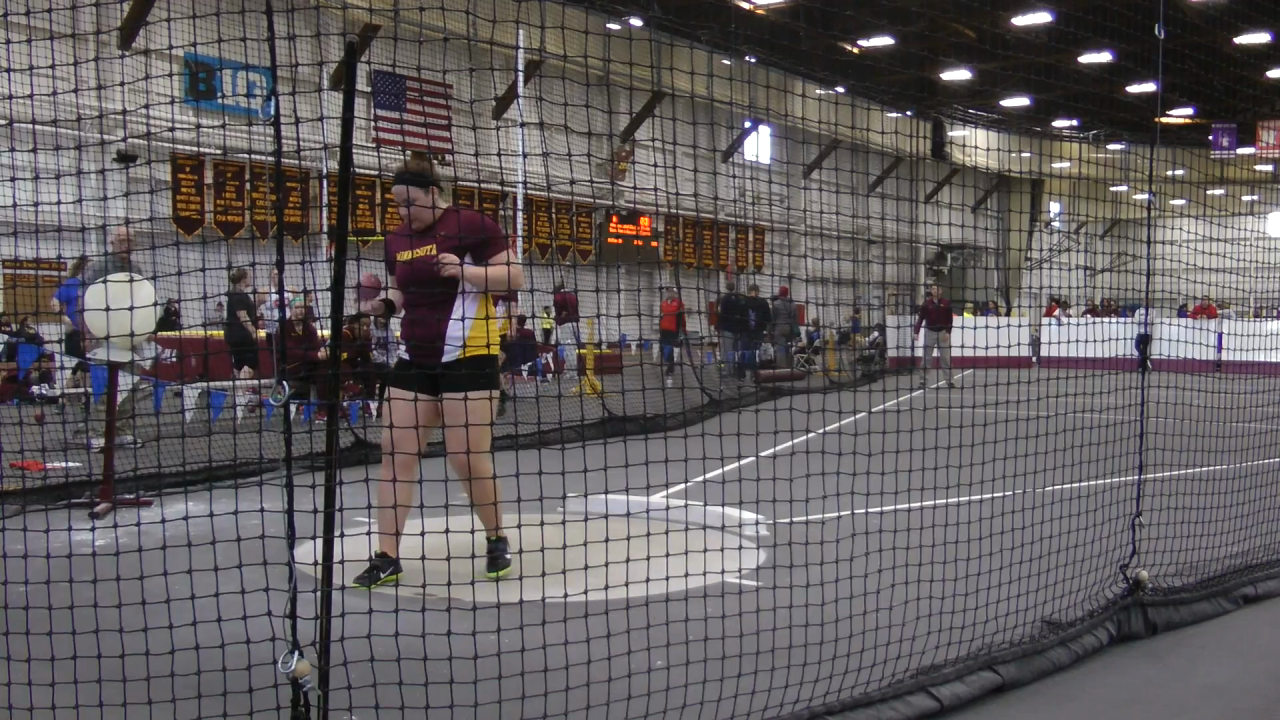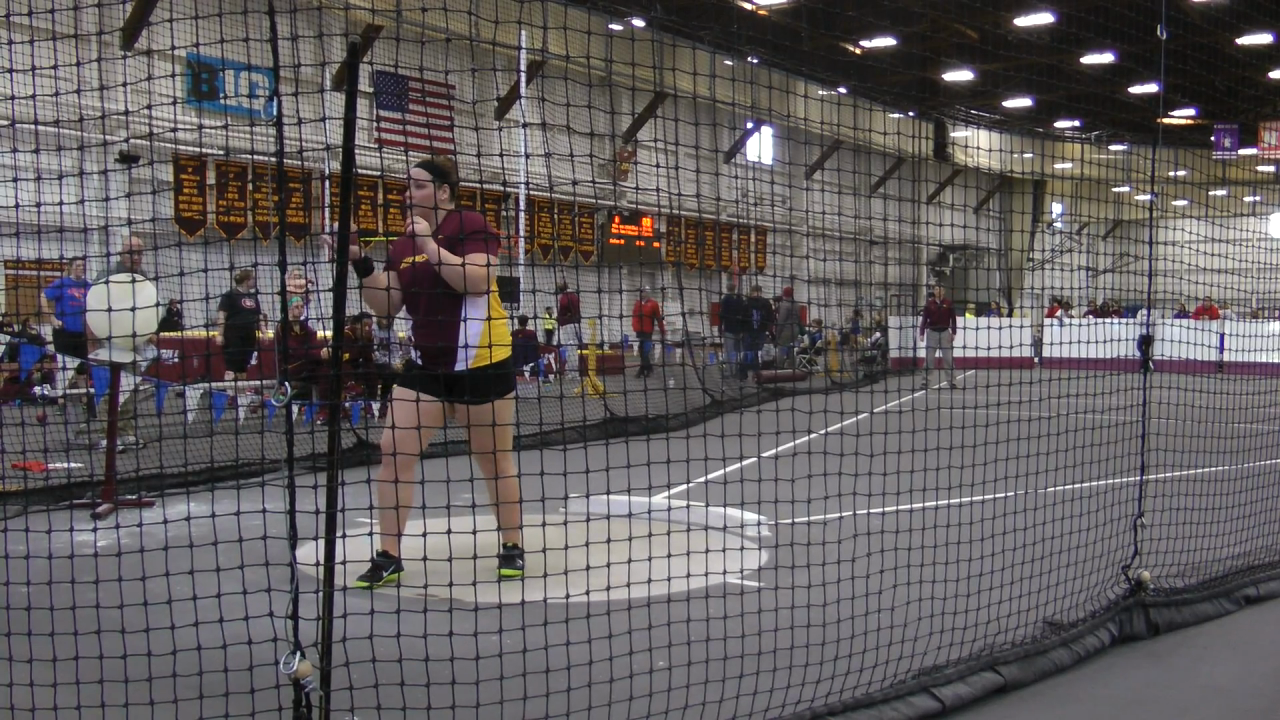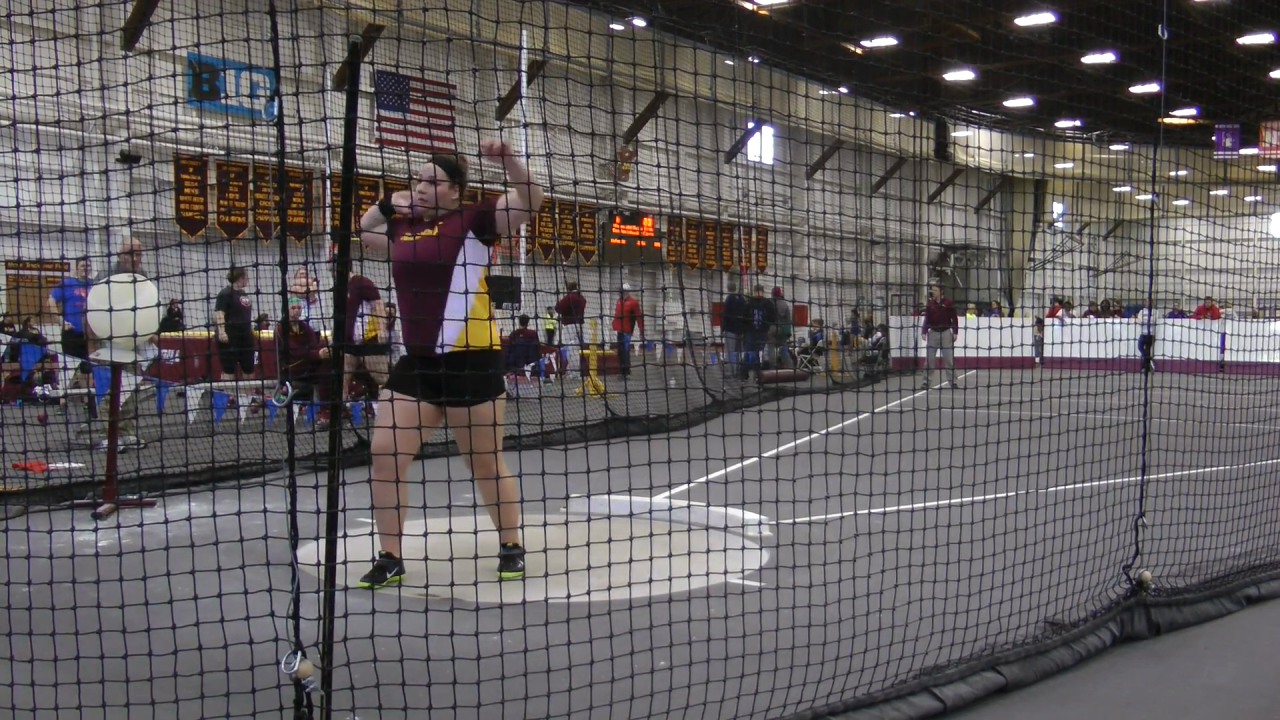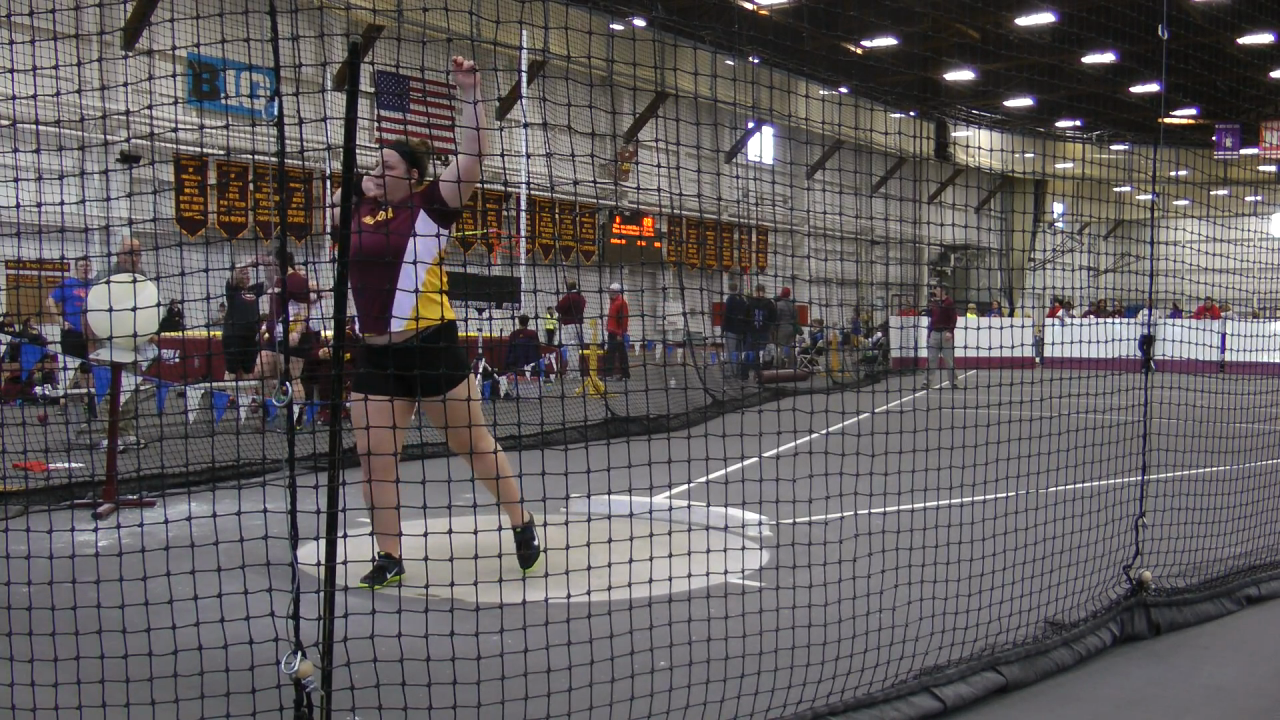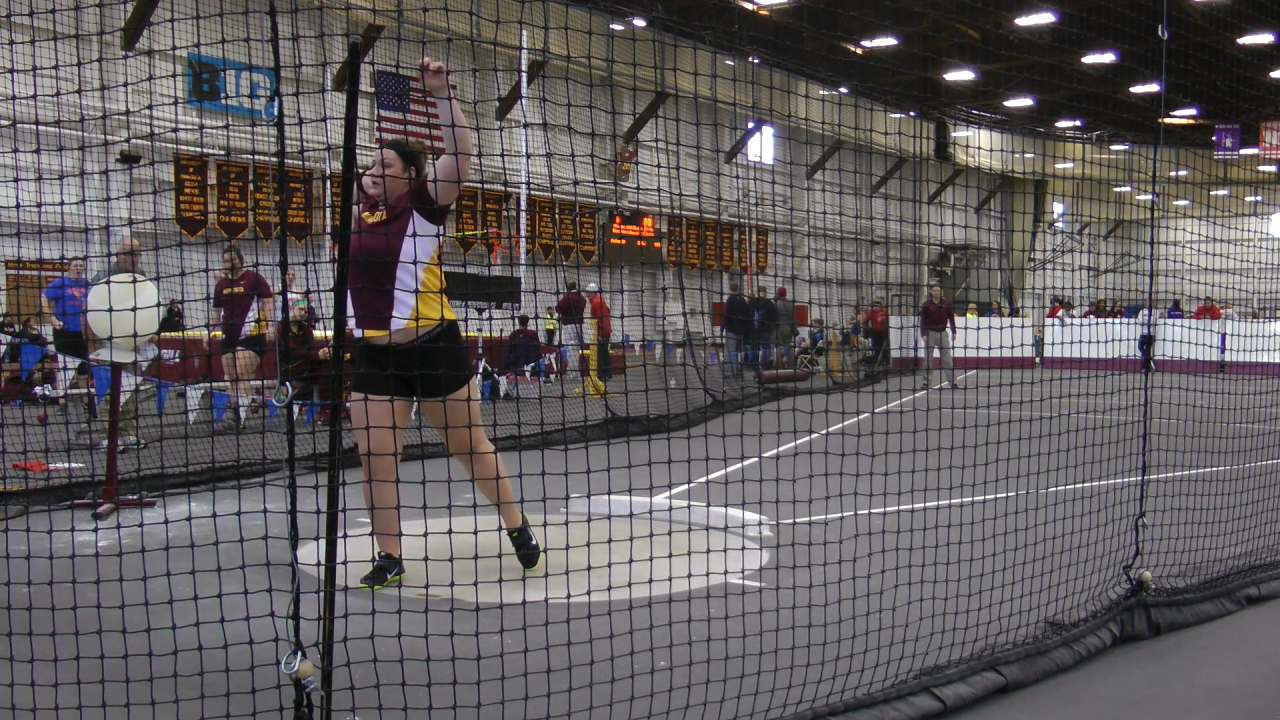
dt=1s
person 1, frame 1
left shoulder: (472, 225)
right shoulder: (397, 238)
left elbow: (513, 278)
left wrist: (465, 272)
right wrist: (383, 305)
left hip: (467, 358)
right hip: (415, 360)
left knee: (467, 457)
right knee: (396, 453)
left ankle: (496, 538)
right ankle: (387, 556)
person 1, frame 2
left shoulder: (471, 225)
right shoulder: (403, 243)
left elbow: (476, 281)
right elbow: (386, 305)
left wrist: (428, 244)
right wrist: (359, 262)
left hip: (480, 363)
right hip: (425, 365)
left knee: (494, 460)
right knee: (393, 453)
left ankle: (512, 547)
right ankle: (389, 556)
person 1, frame 3
left shoulder: (473, 218)
right shoulder: (404, 227)
left elbow: (531, 201)
right elbow: (362, 231)
left wrist: (509, 160)
right wrist: (391, 204)
left hip: (469, 361)
right hip: (415, 363)
left knee: (486, 462)
right knee: (386, 455)
left ankle: (512, 546)
right ankle: (389, 558)
person 1, frame 4
left shoulder: (431, 203)
right shoulder: (364, 208)
left elbow: (472, 156)
right elbow: (331, 209)
left wrist: (469, 93)
right wrist: (357, 186)
left hip: (432, 346)
right hip: (376, 355)
left knee: (475, 445)
right knee: (374, 461)
left ankle: (522, 524)
right ankle: (389, 557)
person 1, frame 5
left shoulder: (425, 203)
right shoulder: (364, 207)
left elbow: (459, 154)
left wrist: (443, 93)
right wrist: (361, 185)
left hip: (434, 347)
right hip: (375, 355)
left knee: (472, 448)
right knee: (374, 461)
left ankle: (517, 527)
right ankle: (389, 558)
